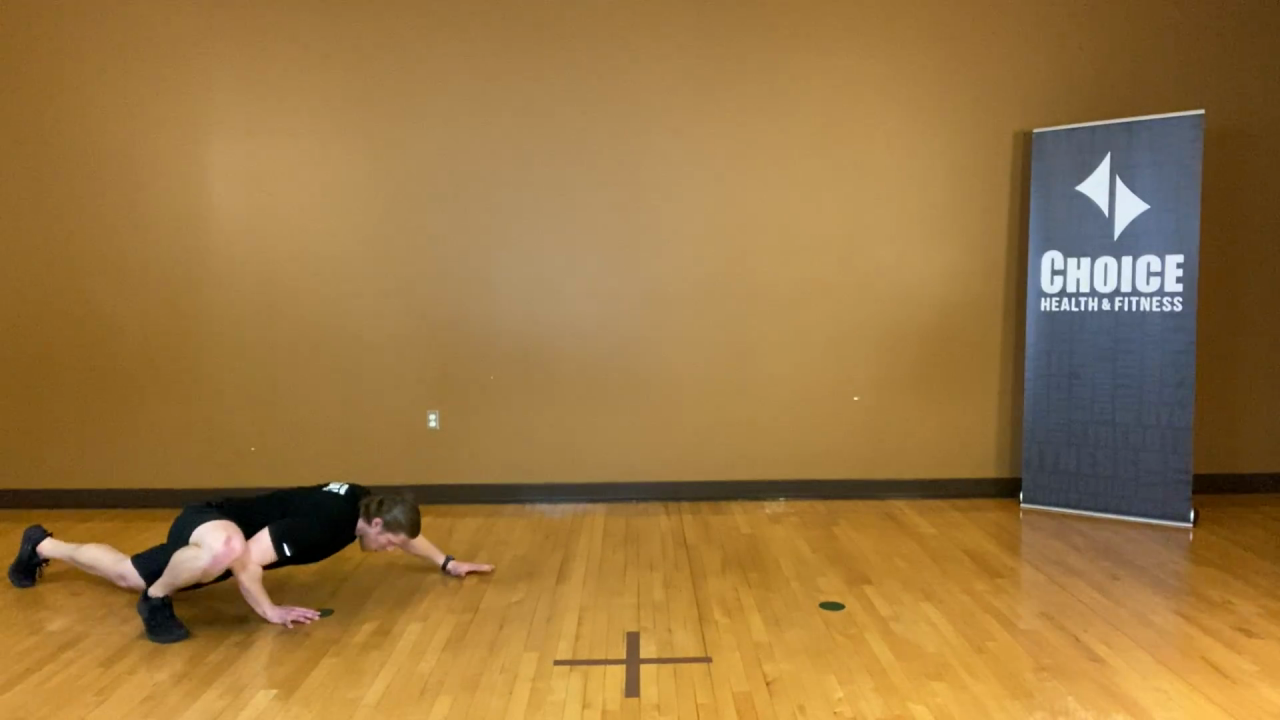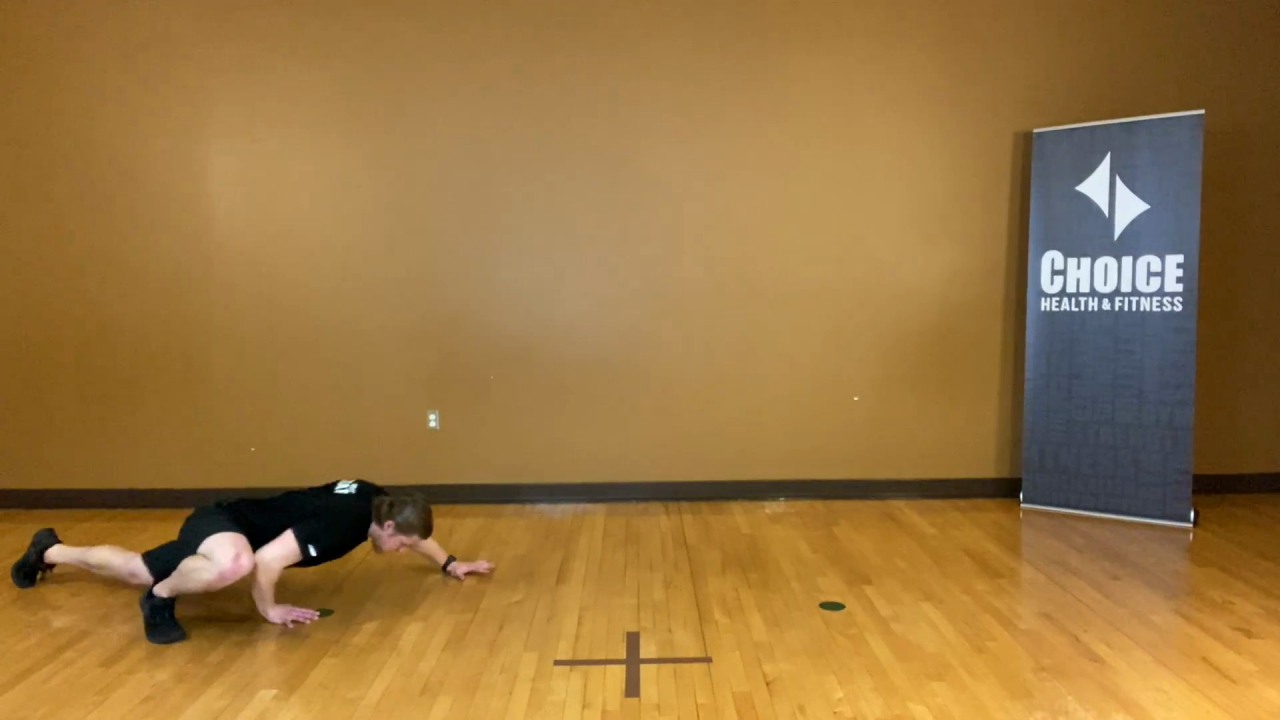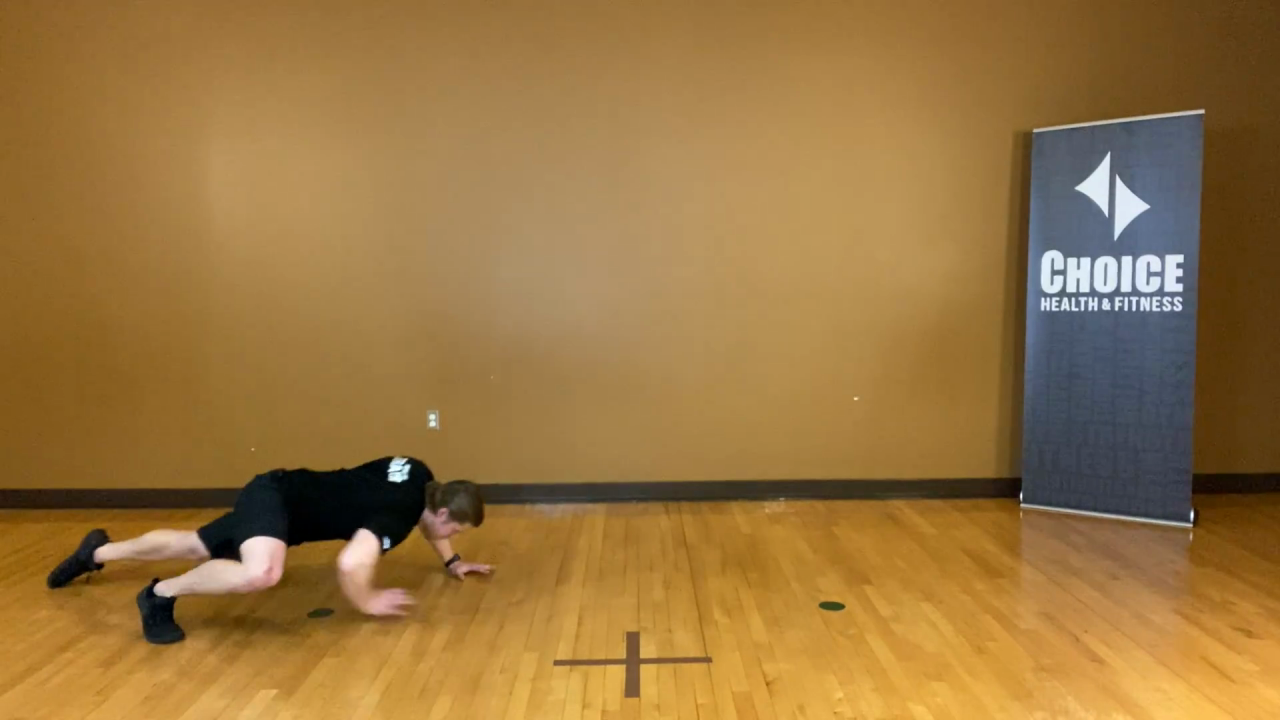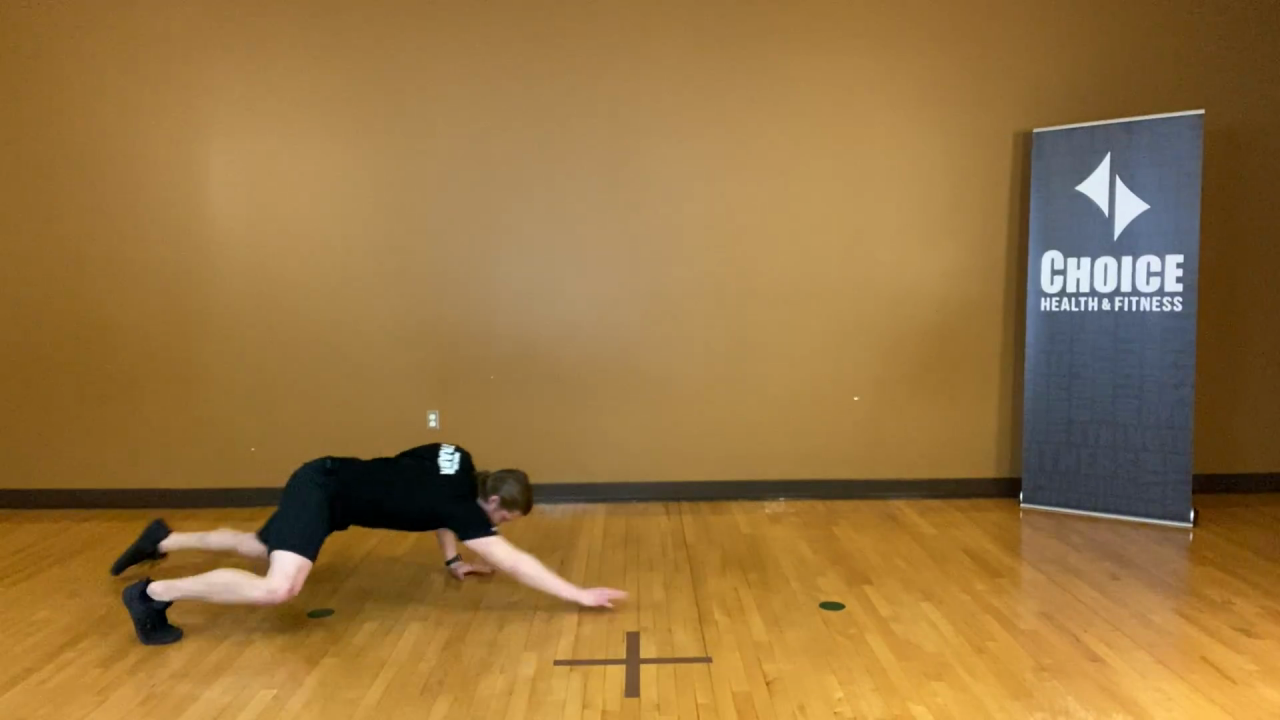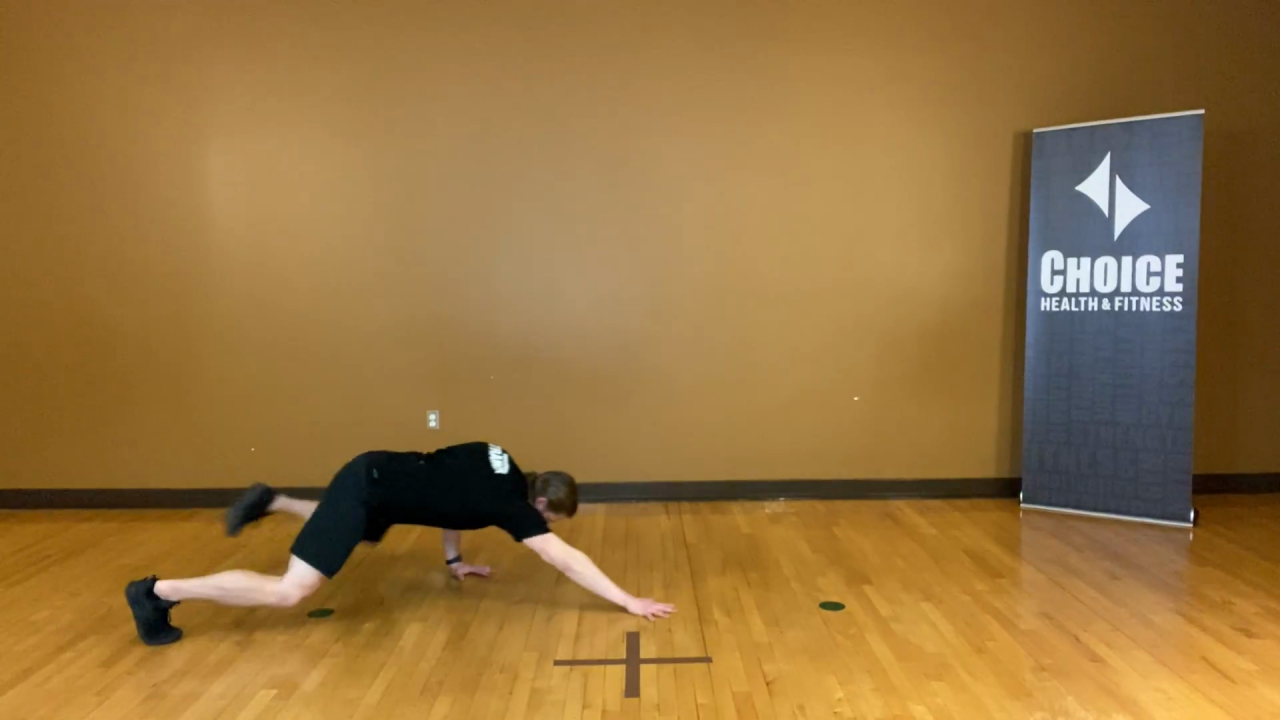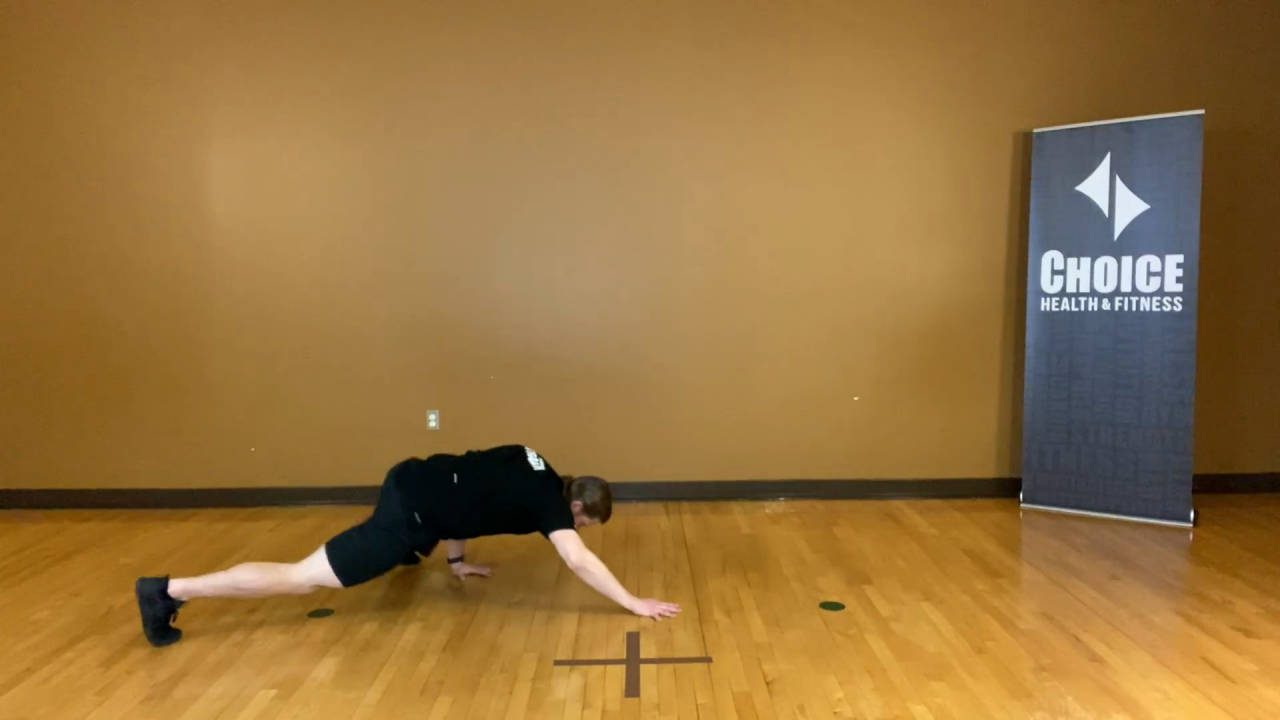
dt=0.3s
person 1, frame 1
left shoulder: (364, 505)
right shoulder: (321, 524)
left elbow: (404, 533)
right elbow: (243, 559)
left wrist: (448, 563)
right wrist: (269, 611)
left hip: (213, 536)
right hip: (202, 528)
left knee: (125, 573)
right knee: (226, 546)
left ankle: (42, 545)
right ankle: (156, 601)
person 1, frame 2
left shoulder: (377, 502)
right shoulder: (341, 524)
left elbow: (411, 530)
right elbow: (266, 558)
left wrist: (448, 562)
right wrist: (268, 609)
left hip: (228, 523)
right hip: (216, 524)
left knee: (135, 570)
right knee: (234, 564)
left ankle: (49, 551)
right ankle: (161, 597)
person 1, frame 3
left shoulder: (421, 479)
right shoulder: (396, 513)
right elbow: (351, 567)
left wrist: (452, 561)
right wrist: (369, 602)
left hip: (278, 493)
right hip: (274, 499)
left knee: (188, 546)
right knee: (262, 572)
left ankle: (99, 552)
right ankle: (161, 595)
person 1, frame 4
left shoulder: (459, 461)
right shoulder: (460, 504)
right elbow: (508, 559)
left wrist: (451, 559)
right wrist: (576, 593)
left hip: (323, 480)
right hip: (320, 492)
left knee: (258, 547)
right knee: (277, 588)
left ankle: (163, 542)
right ankle: (152, 594)
person 1, frame 5
left shoulder: (494, 461)
right shoulder: (510, 502)
right elbow: (564, 557)
left wrist: (454, 561)
right wrist: (628, 601)
left hip: (370, 472)
right hip: (365, 495)
left knee: (343, 542)
right knee: (289, 592)
left ankle: (273, 501)
right ankle: (157, 592)
person 1, frame 6
left shoulder: (530, 464)
right shoulder: (550, 499)
right elbow: (579, 560)
left wrist: (456, 559)
right wrist: (634, 603)
left hip: (408, 477)
right hip: (408, 517)
right knee: (300, 577)
right ankle: (167, 590)
